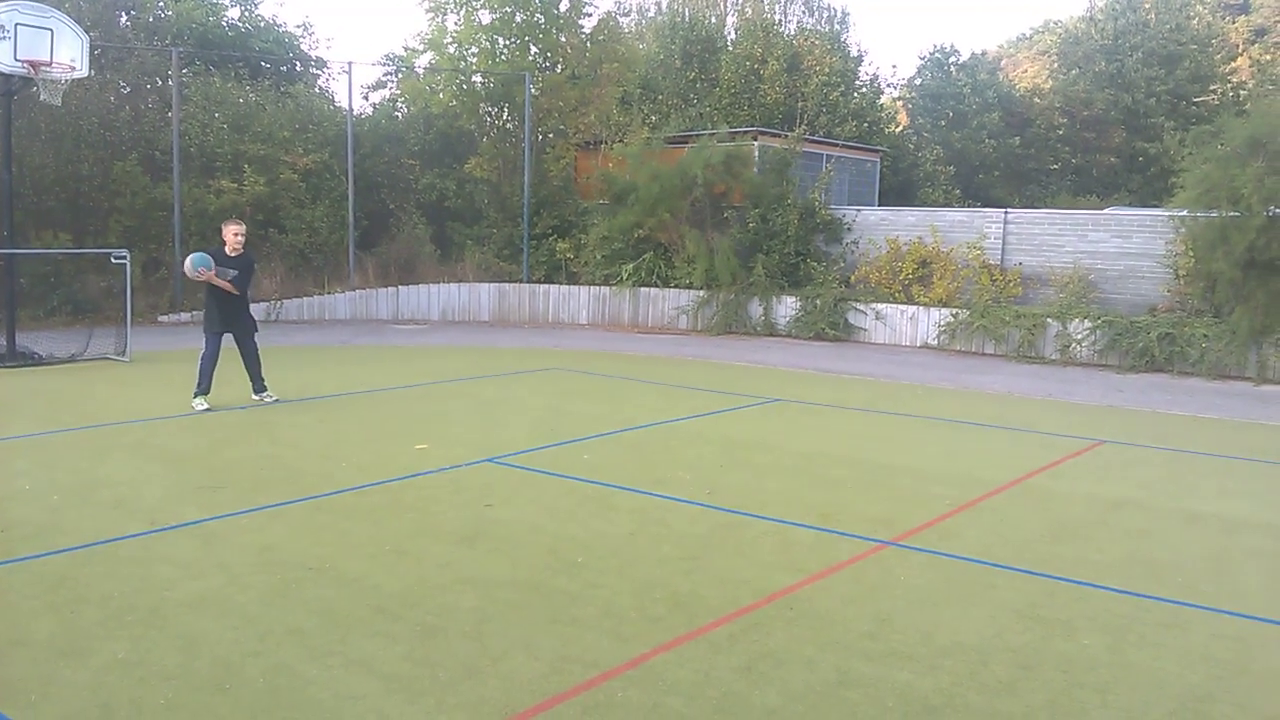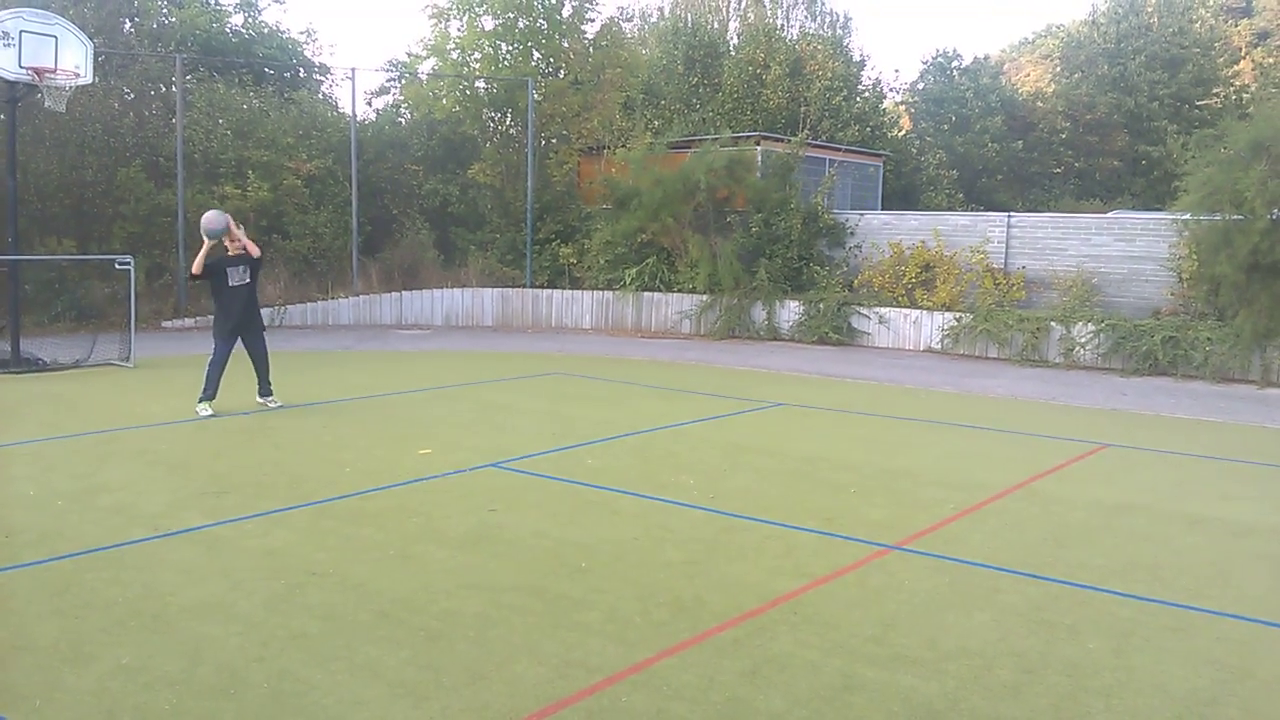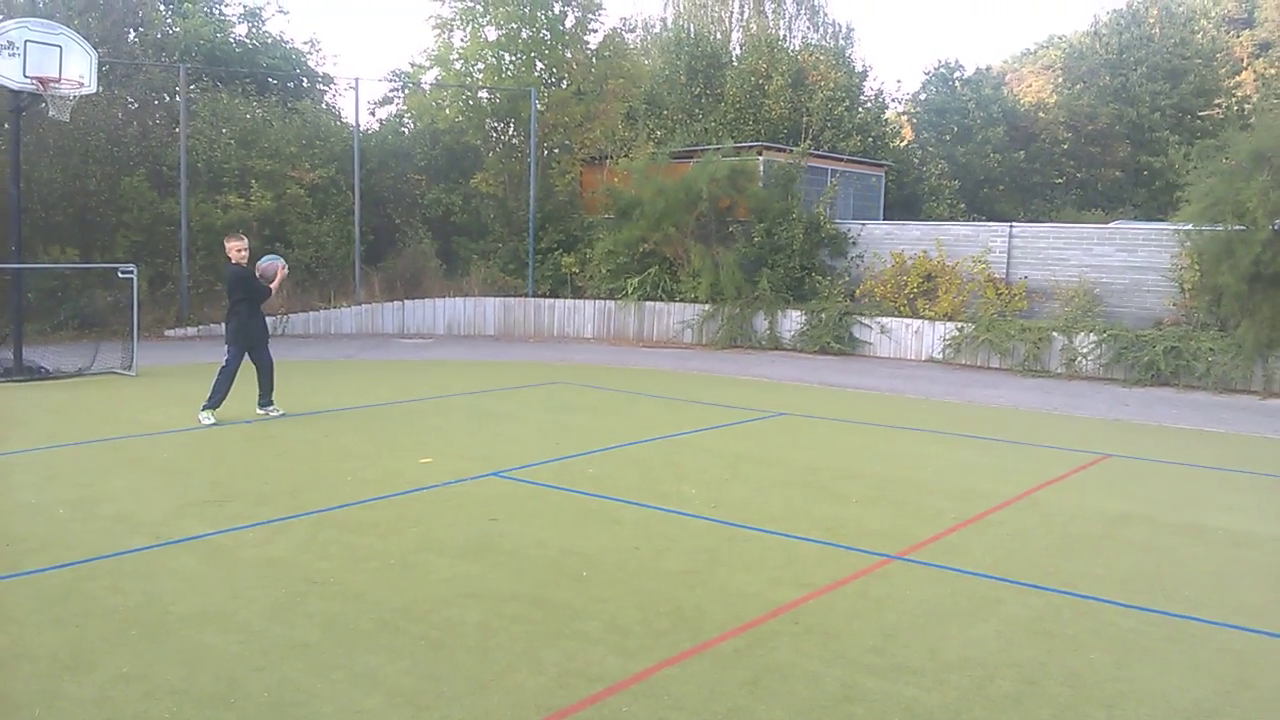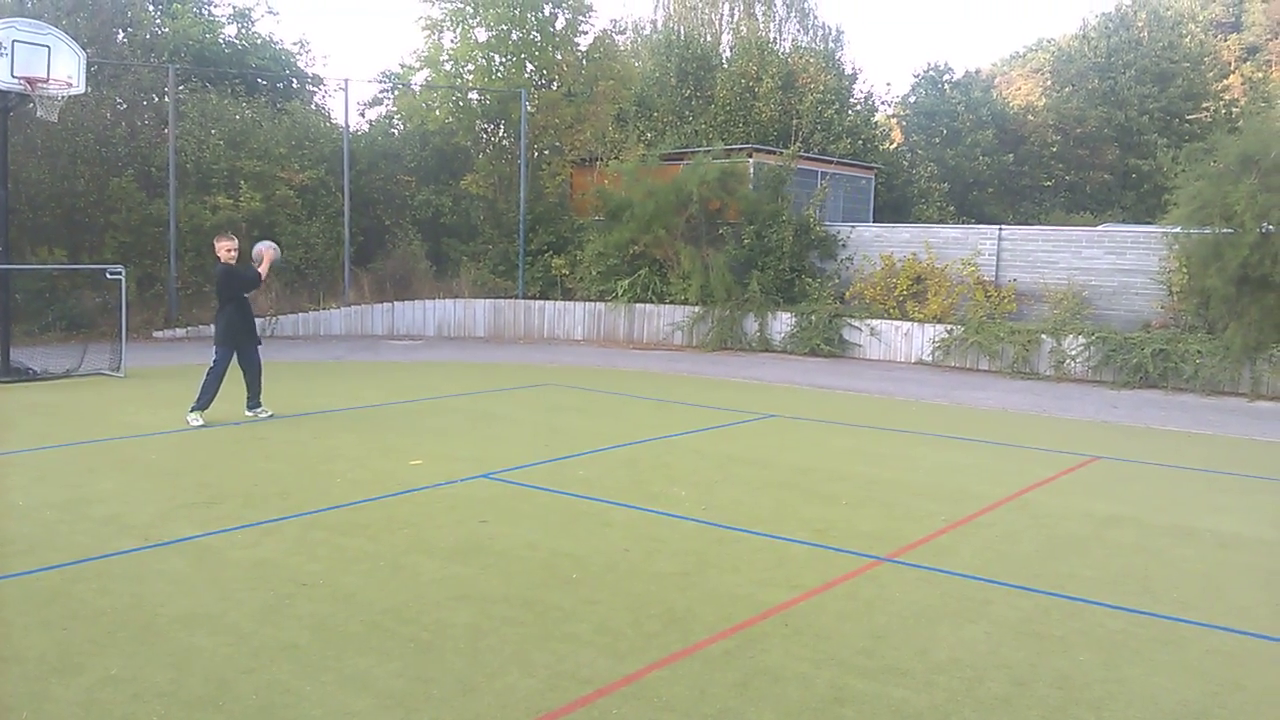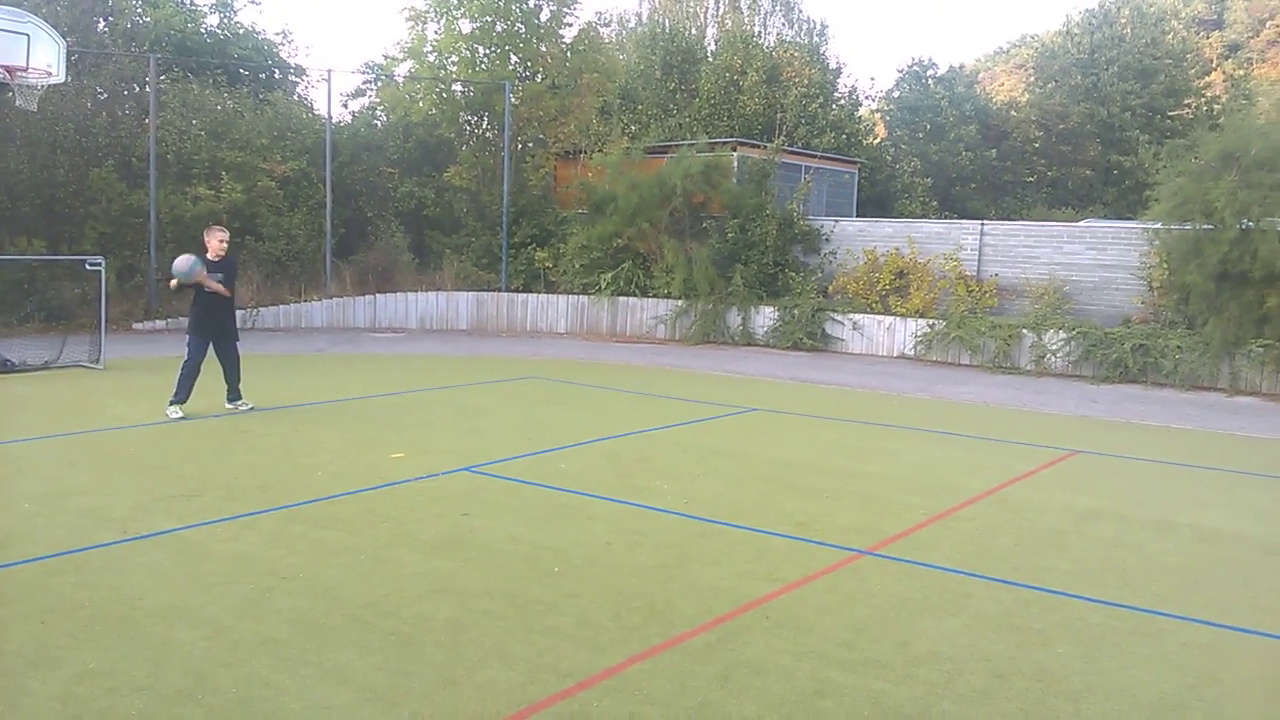
dt=0.4s
person 1, frame 1
left shoulder: (247, 261)
right shoulder: (214, 255)
left elbow: (238, 288)
right elbow: (202, 275)
left wrist: (213, 279)
right wrist: (203, 275)
left hip: (239, 315)
right hip: (215, 314)
left knee: (250, 352)
right knee: (210, 353)
left ankle: (259, 389)
right ankle: (200, 395)
person 1, frame 2
left shoulder: (250, 258)
right shoulder: (218, 260)
left elbow: (258, 254)
right elbow: (196, 274)
left wrist: (236, 231)
right wrist: (206, 246)
left hip: (250, 319)
right hip: (225, 320)
left knee: (261, 356)
right knee: (218, 359)
left ankle: (265, 393)
right ankle: (204, 401)
person 1, frame 3
left shoulder: (244, 271)
right shoulder: (237, 273)
left elbow: (256, 293)
right elbow: (264, 294)
left wrist: (273, 279)
right wrist: (279, 279)
left hip: (254, 329)
right hip: (238, 330)
left knee: (266, 365)
right knee: (229, 369)
left ankle: (265, 404)
right ankle: (208, 409)
person 1, frame 4
left shoulder: (235, 270)
right shoulder: (225, 271)
left elbow: (249, 283)
right elbow: (255, 280)
left wrist: (264, 264)
right wrist: (266, 262)
left hip: (243, 329)
right hip: (227, 330)
left knee: (253, 366)
right knee: (217, 370)
left ankle: (253, 405)
right ankle: (196, 410)
person 1, frame 5
left shoulder: (229, 264)
left elbow: (228, 291)
right elbow: (175, 286)
left wrist: (206, 281)
right wrist: (178, 280)
left hip: (223, 323)
right hip: (200, 323)
left knee: (231, 360)
right knee: (192, 363)
left ankle: (233, 398)
right ankle: (175, 404)
